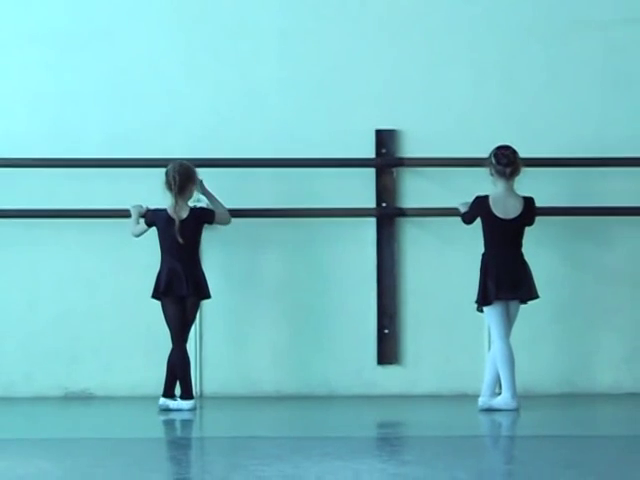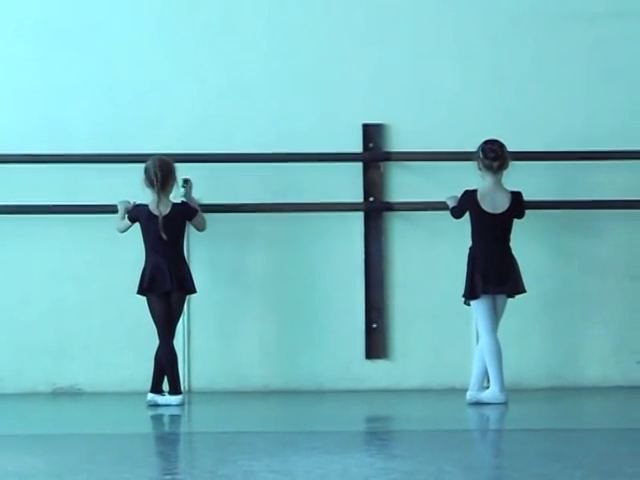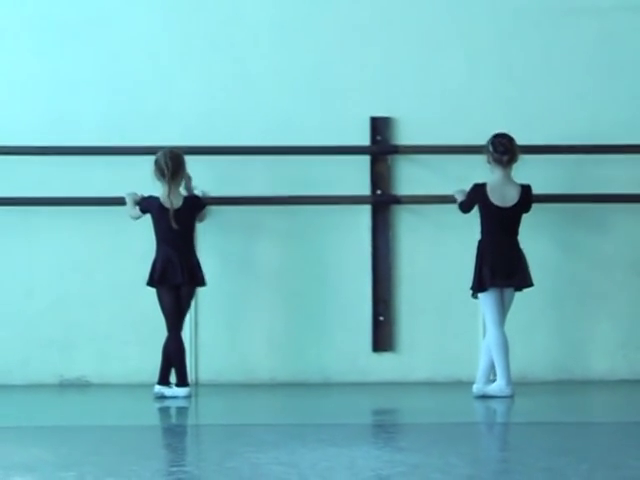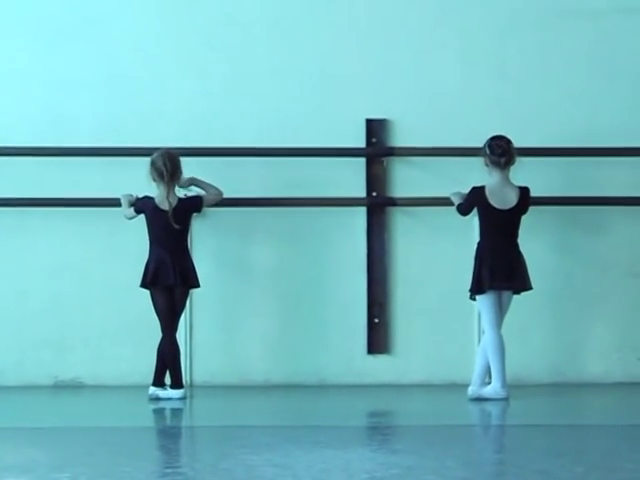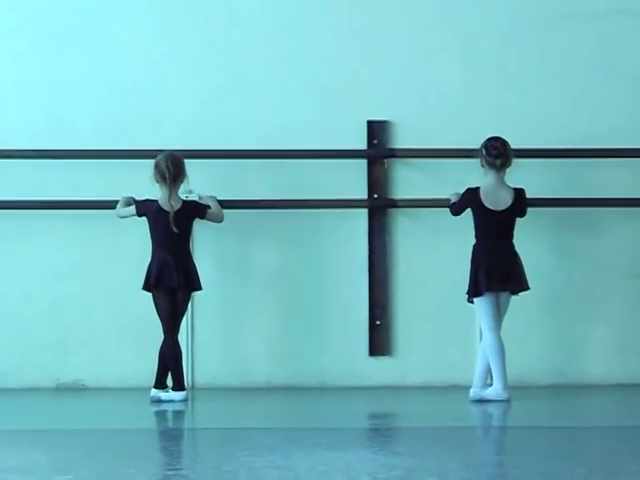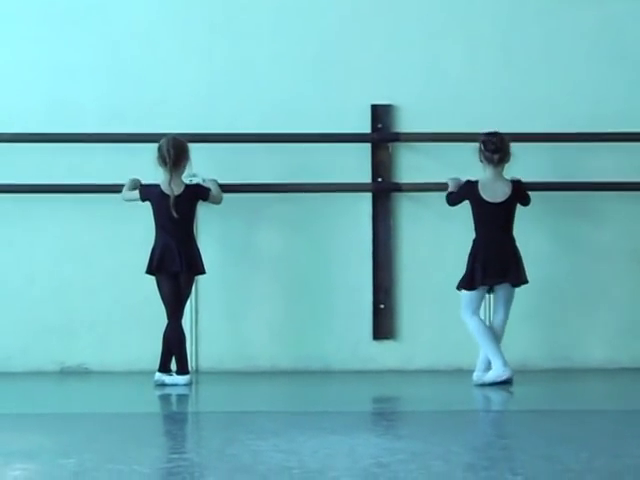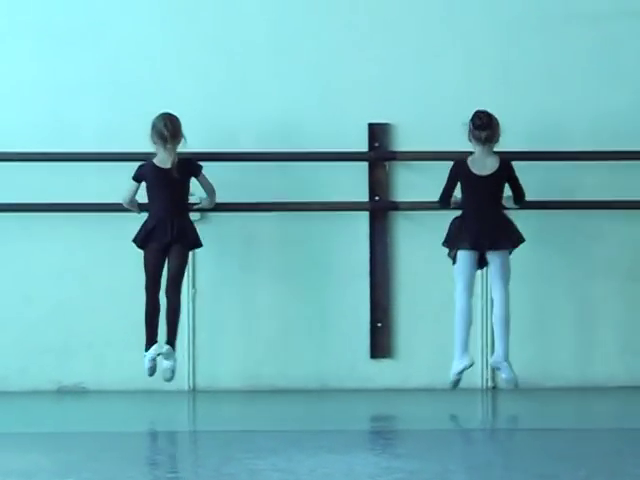
dt=0.7s
person 1, frame 1
left shoulder: (482, 203)
right shoulder: (527, 204)
left elbow: (467, 219)
left wrist: (463, 208)
left hip: (493, 274)
right hip: (516, 274)
left knee: (499, 337)
right knee: (500, 338)
left ankle: (509, 396)
right ankle: (487, 395)
person 1, frame 2
left shoulder: (471, 197)
right shoulder: (515, 199)
left elbow: (456, 213)
left wrist: (451, 202)
left hip: (480, 268)
right hip: (503, 269)
left knee: (486, 332)
right knee: (487, 332)
left ankle: (497, 389)
right ankle: (475, 388)
person 1, frame 3
left shoulder: (480, 190)
right shoulder: (524, 192)
left elbow: (464, 207)
left wrist: (460, 196)
left hip: (488, 261)
right hip: (512, 262)
left knee: (493, 325)
right knee: (494, 325)
left ankle: (504, 382)
right ankle: (482, 381)
person 1, frame 4
left shoulder: (479, 193)
right shoulder: (523, 194)
left elbow: (463, 210)
left wrist: (457, 199)
left hip: (487, 264)
right hip: (510, 264)
left knee: (490, 327)
right knee: (491, 328)
left ankle: (499, 385)
right ankle: (477, 384)
person 1, frame 5
left shoulder: (473, 194)
right shoulder: (517, 195)
left elbow: (455, 210)
left wrist: (454, 199)
left hip: (484, 265)
right hip: (507, 265)
left knee: (490, 329)
right knee: (491, 328)
left ankle: (500, 387)
right ankle: (479, 386)
person 1, frame 6
left shoulder: (472, 188)
right shoulder: (515, 188)
left elbow: (451, 200)
right elbow: (526, 201)
left wrist: (453, 186)
left hip: (482, 258)
right hip: (507, 257)
left knee: (469, 313)
right knee: (500, 316)
left ankle: (500, 366)
right ankle: (483, 370)
person 1, frame 7
left shoulder: (460, 167)
right shoulder: (505, 167)
left elbow: (443, 200)
right elbow: (520, 199)
left wrist: (456, 201)
left hip: (469, 234)
right hip: (496, 235)
left knee: (463, 297)
right knee: (500, 296)
left ankle: (461, 355)
right ankle: (500, 359)
person 2, frame 1
left shoulder: (158, 216)
right shoulder: (199, 214)
left elbow: (135, 232)
right elbow: (226, 218)
left wrist: (136, 214)
right wrist: (206, 192)
left hip: (169, 282)
right hip: (192, 282)
left knee: (178, 341)
right knee: (180, 341)
left ankle: (186, 397)
right ankle: (168, 395)
person 2, frame 2
left shoulder: (140, 212)
right shoulder: (183, 210)
left elbow: (120, 227)
right elbow: (202, 226)
left wrist: (122, 210)
right wrist: (189, 196)
left hip: (154, 278)
right hip: (177, 278)
left knee: (165, 337)
right knee: (167, 337)
left ankle: (175, 392)
right ankle: (156, 391)
person 2, frame 3
left shoulder: (152, 204)
right shoulder: (192, 203)
left elbow: (134, 214)
left wrist: (131, 201)
right wrist: (189, 189)
left hip: (164, 270)
right hip: (188, 270)
left knee: (173, 329)
right knee: (175, 328)
left ankle: (182, 384)
right ankle: (163, 383)
person 2, frame 4
left shoulder: (146, 204)
right shoulder: (188, 205)
left elbow: (127, 214)
right elbow: (217, 194)
left wrist: (126, 201)
right wrist: (193, 182)
left hip: (157, 271)
right hip: (181, 272)
left knee: (167, 330)
right knee: (169, 330)
left ankle: (176, 386)
right ankle: (157, 385)
person 2, frame 5
left shoulder: (149, 207)
right shoulder: (191, 208)
left elbow: (120, 212)
right elbow: (220, 217)
left wrist: (126, 200)
right wrist: (210, 200)
left hip: (160, 274)
right hip: (183, 274)
left knee: (169, 332)
right knee: (171, 332)
left ankle: (178, 388)
right ankle: (159, 386)
person 2, frame 6
left shoulder: (152, 192)
right shoulder: (194, 191)
left elbow: (125, 195)
right elbow: (218, 198)
left wrist: (131, 183)
right wrist: (211, 183)
left hip: (163, 257)
right hip: (187, 257)
left knee: (173, 316)
right knee: (175, 316)
left ankle: (182, 372)
right ankle: (164, 371)
person 2, frame 7
left shoulder: (145, 168)
right shoulder: (189, 165)
left elbow: (127, 202)
right elbow: (210, 192)
left wrist: (138, 205)
right wrist: (208, 202)
left hip: (154, 232)
right hip: (179, 232)
left knee: (152, 291)
right knee: (173, 290)
left ankle: (151, 347)
right ankle: (169, 345)
